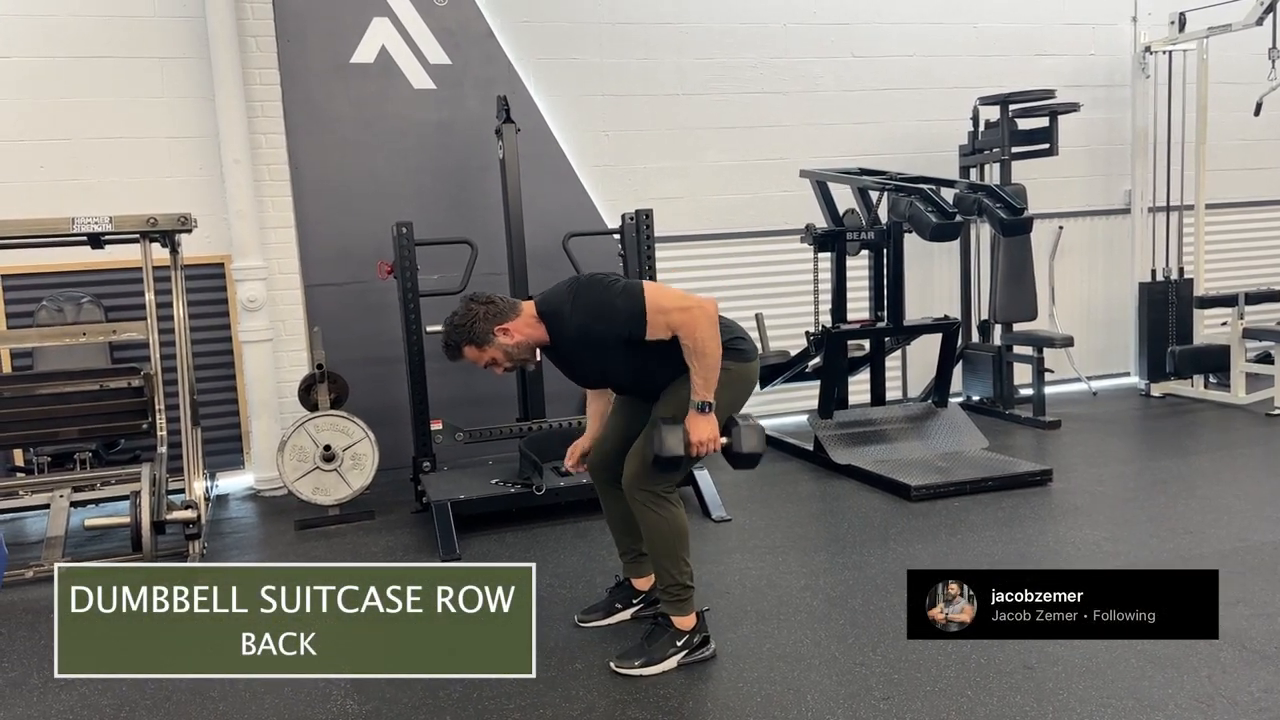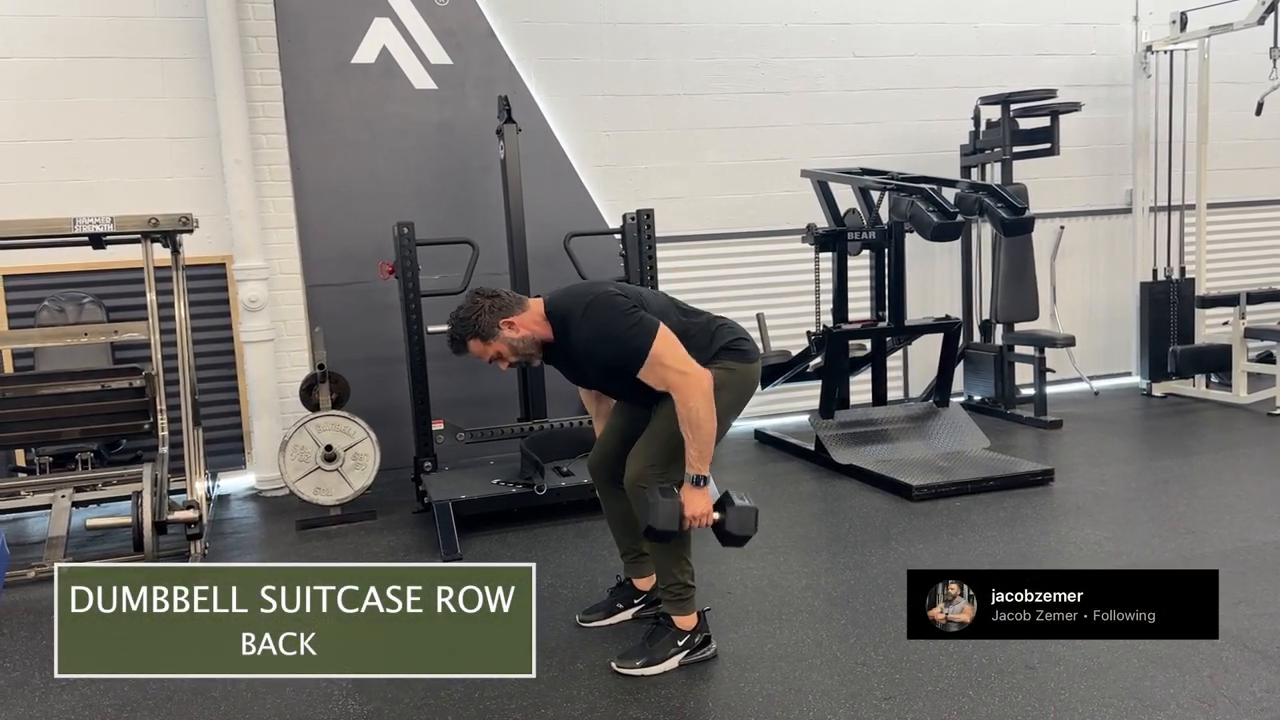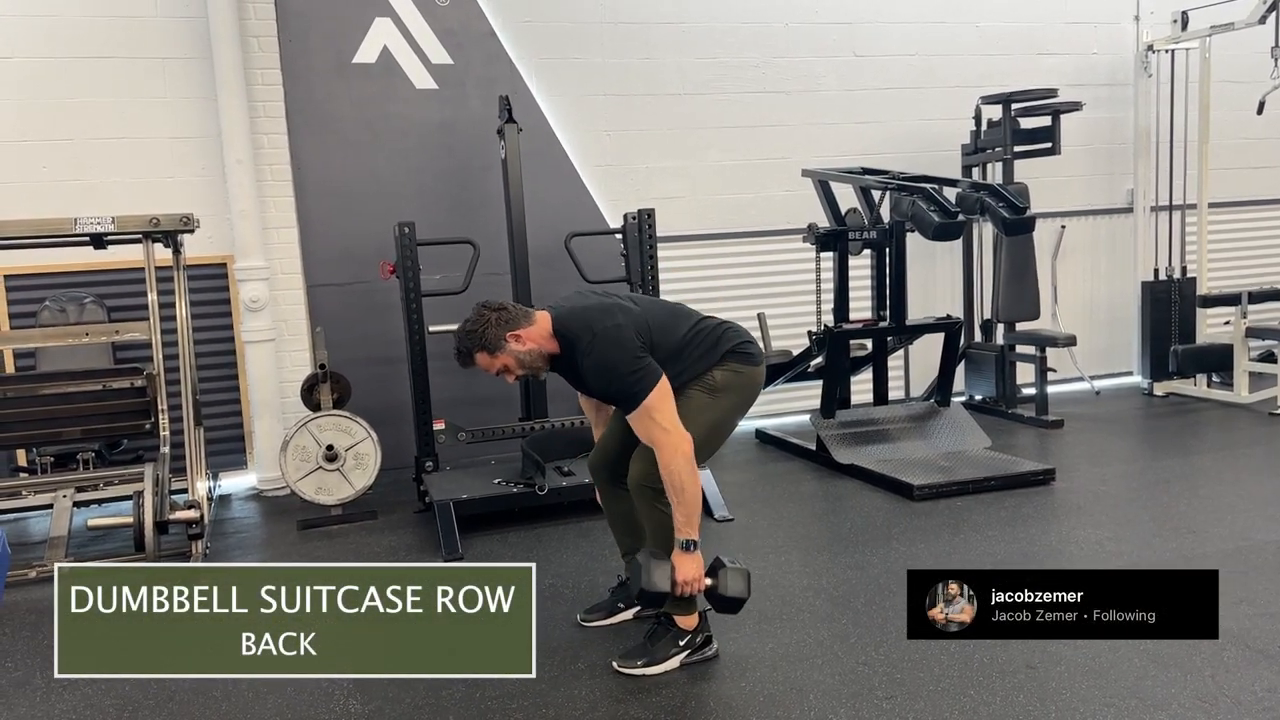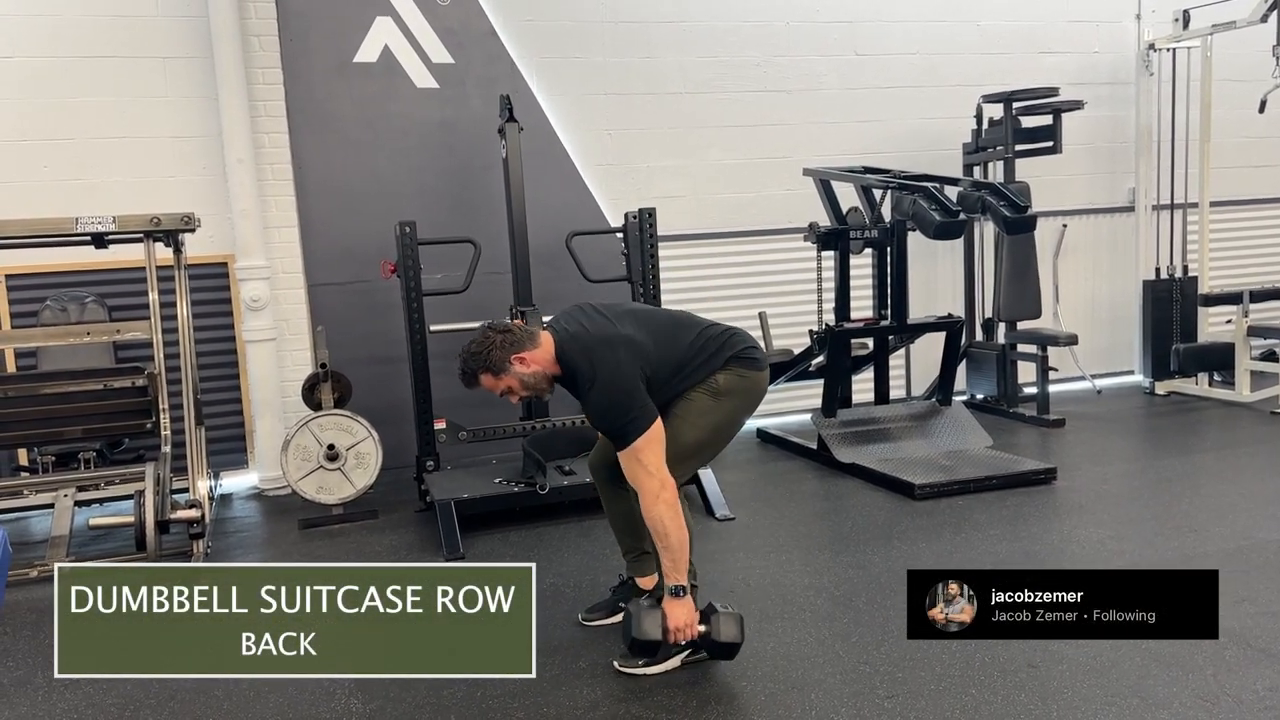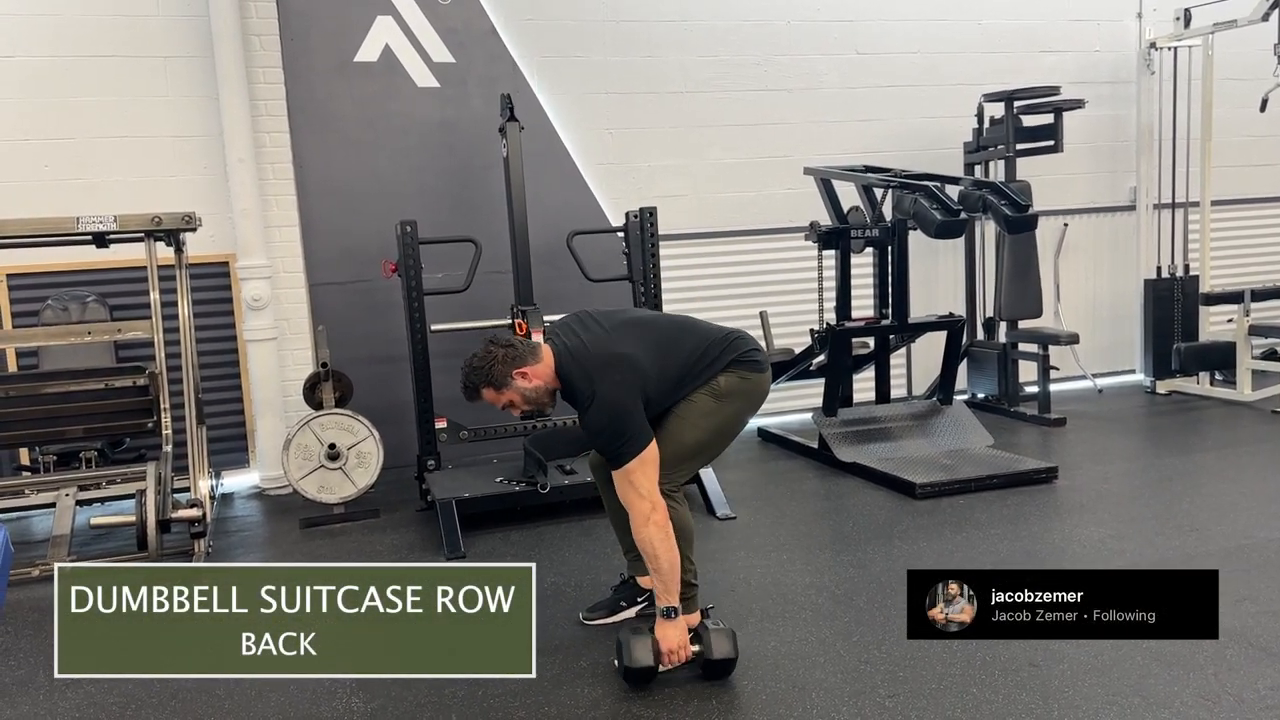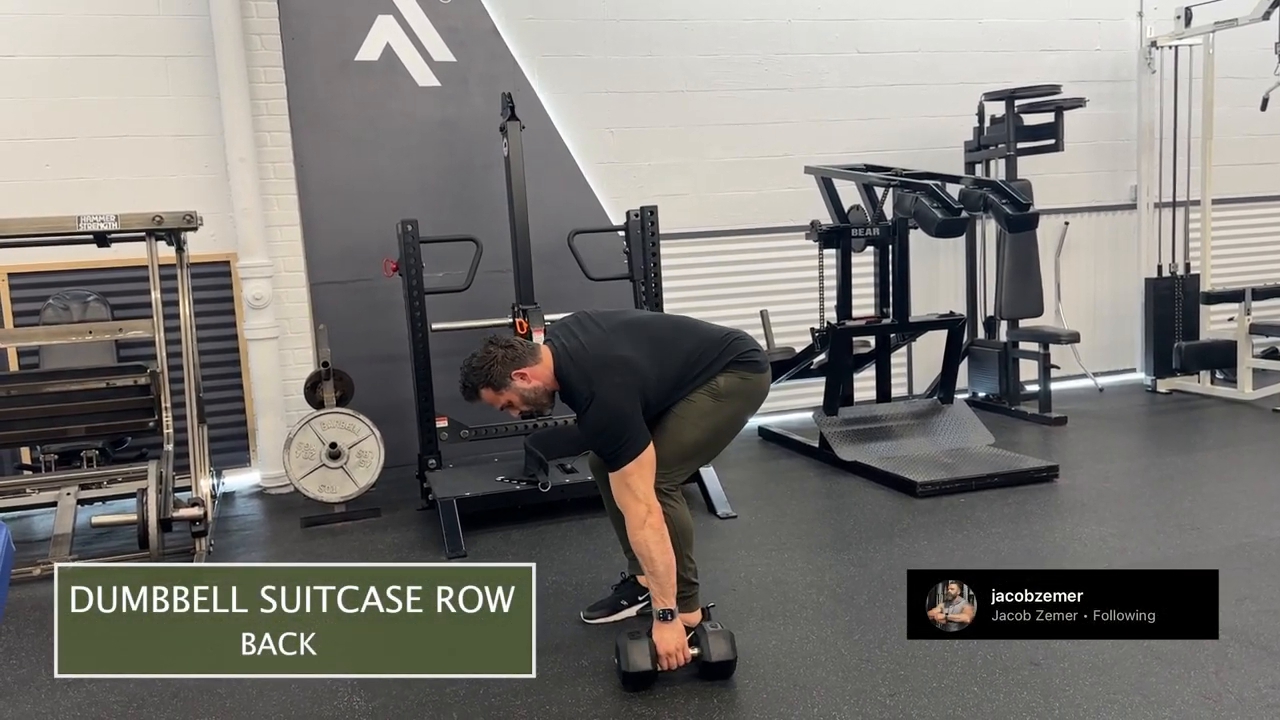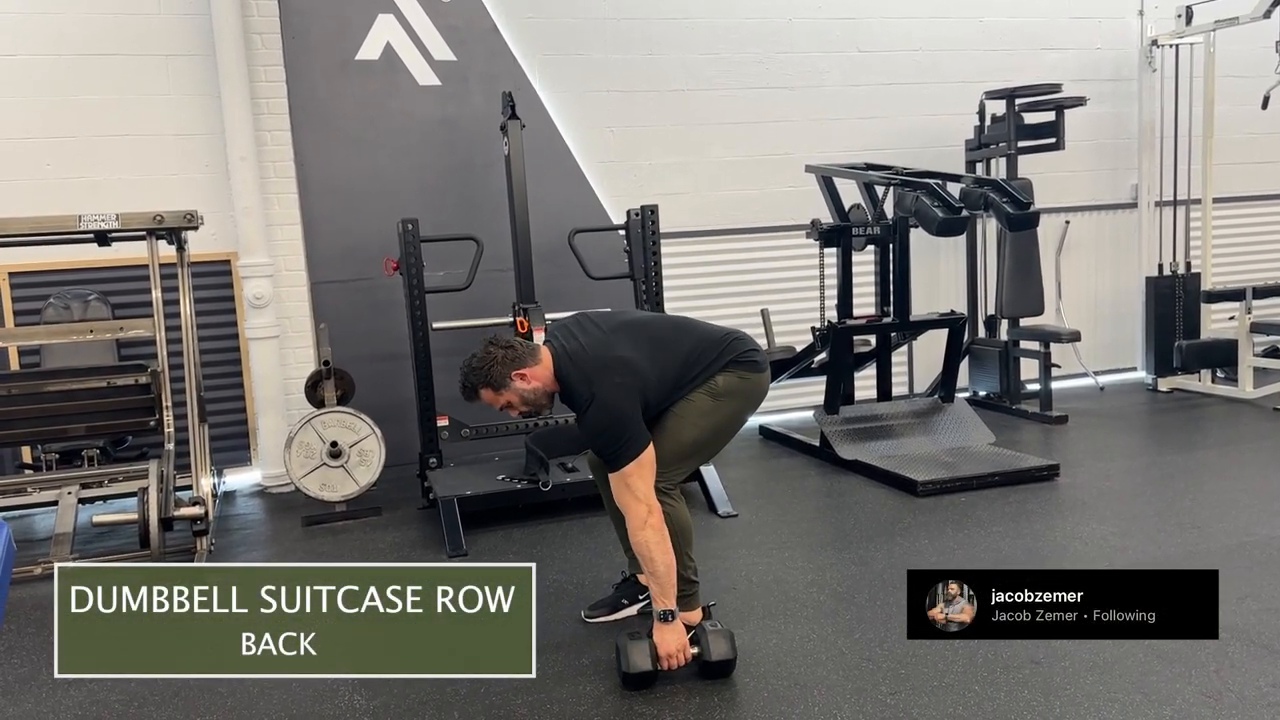
dt=0.2s
person 1, frame 1
left shoulder: (586, 307)
right shoulder: (553, 335)
left elbow: (699, 311)
left wrist: (702, 407)
right wrist: (590, 438)
left hip: (723, 362)
left knee: (645, 479)
right knee: (606, 466)
left ankle: (685, 628)
right ankle: (641, 588)
person 1, frame 2
left shoulder: (595, 319)
right shoulder: (554, 337)
left elbow: (691, 380)
right elbow: (598, 387)
left wrist: (697, 482)
right wrist: (607, 444)
left hip: (725, 365)
left knee: (646, 479)
right knee: (605, 467)
left ankle: (686, 627)
right ankle: (643, 586)
person 1, frame 3
left shoulder: (602, 346)
right shoulder: (558, 332)
left elbow: (672, 442)
right elbow: (595, 391)
left wrist: (687, 546)
right wrist: (606, 443)
left hip: (730, 367)
left knee: (649, 477)
right knee: (605, 466)
left ankle: (688, 628)
person 1, frame 4
left shoulder: (605, 376)
right shoulder: (559, 338)
left elbow: (658, 489)
left wrist: (678, 593)
left hip: (734, 371)
right hip: (686, 373)
left knee: (644, 481)
right knee: (605, 466)
left ankle: (689, 632)
right ankle: (645, 585)
person 1, frame 5
left shoulder: (604, 395)
right shoulder: (557, 344)
left elbow: (648, 510)
left wrist: (669, 616)
left hip: (737, 373)
right hip: (692, 370)
left knee: (660, 480)
right knee: (606, 467)
left ankle: (688, 621)
right ankle: (645, 584)
person 1, frame 6
left shoulder: (603, 397)
right shoulder: (557, 344)
left elbow: (642, 512)
left wrist: (666, 619)
left hip: (736, 372)
right hip: (695, 368)
left knee: (656, 478)
right knee: (605, 465)
left ankle: (688, 620)
right ankle: (644, 584)
person 1, frame 7
left shoulder: (602, 396)
right shoulder: (556, 344)
left elbow: (642, 513)
left wrist: (666, 619)
left hip: (736, 372)
right hip: (696, 368)
left knee: (655, 478)
right knee: (604, 464)
left ankle: (689, 618)
right ankle: (646, 582)
